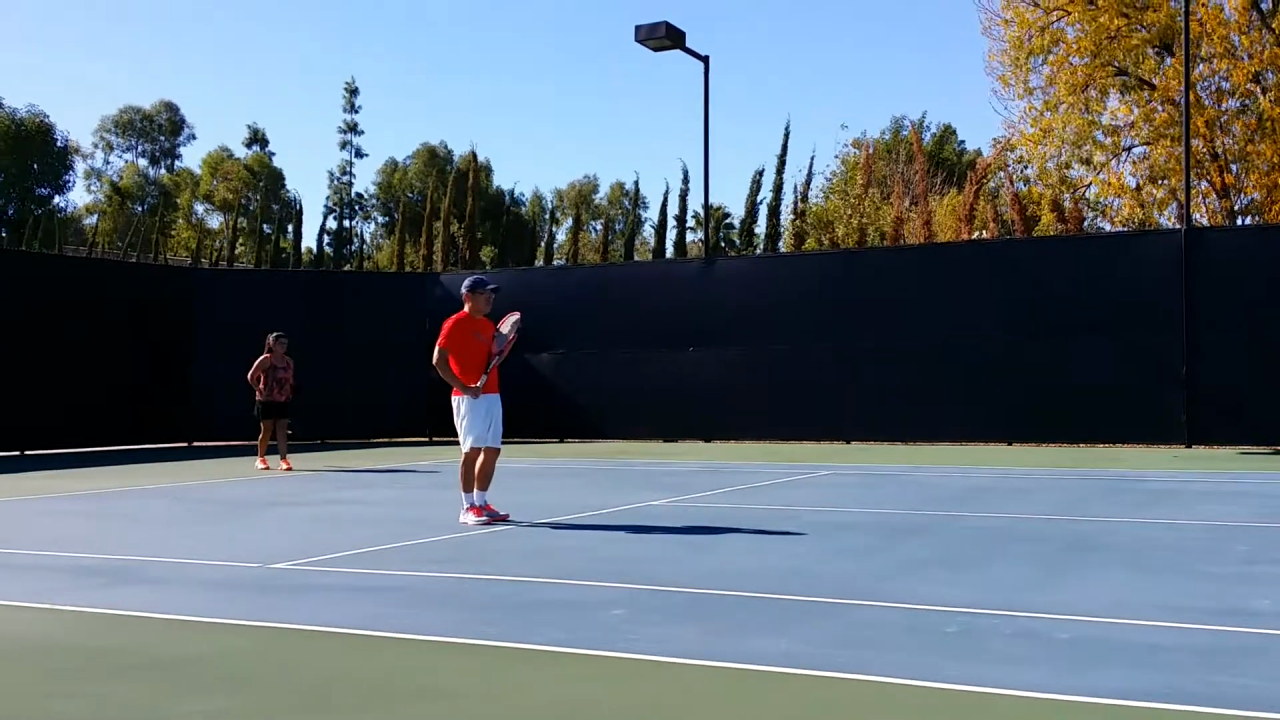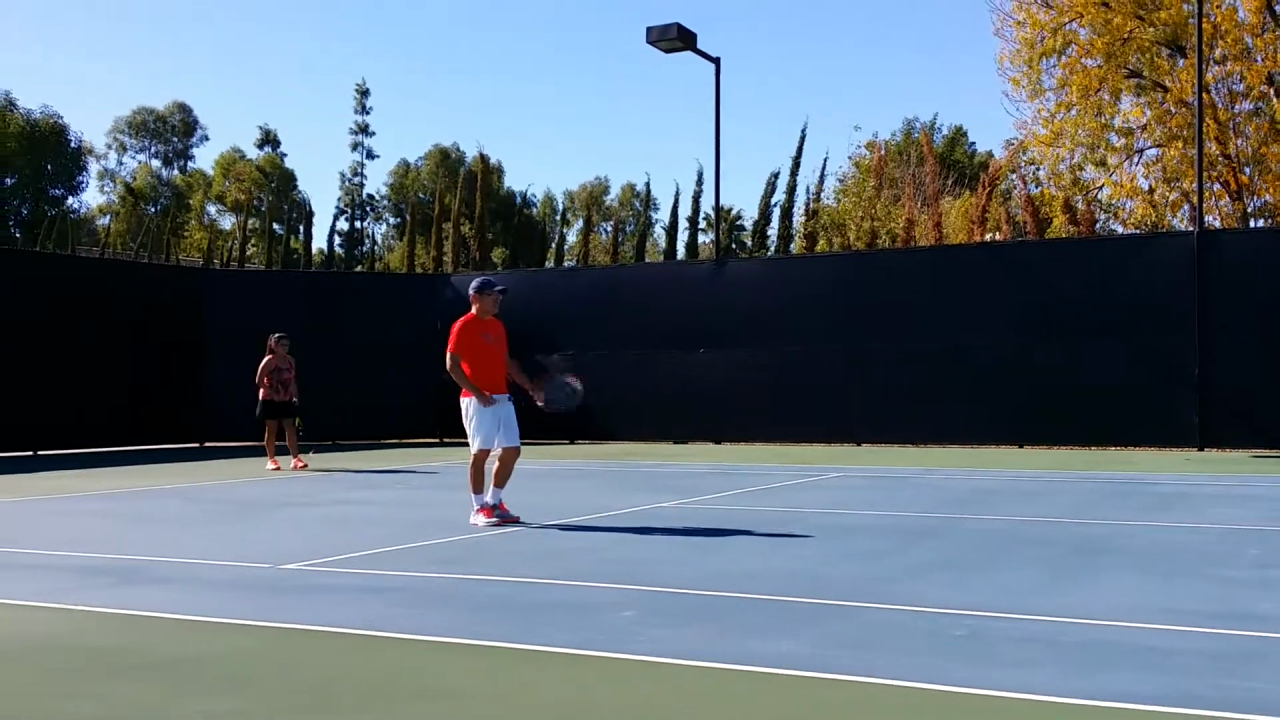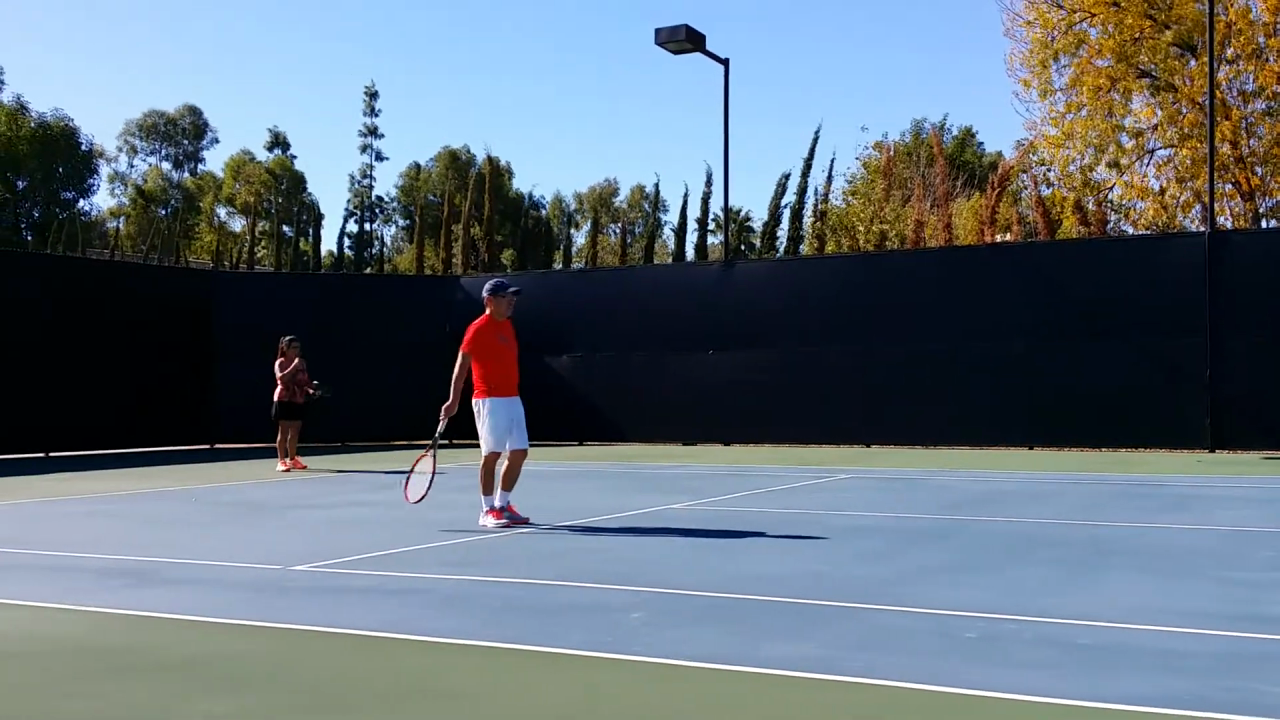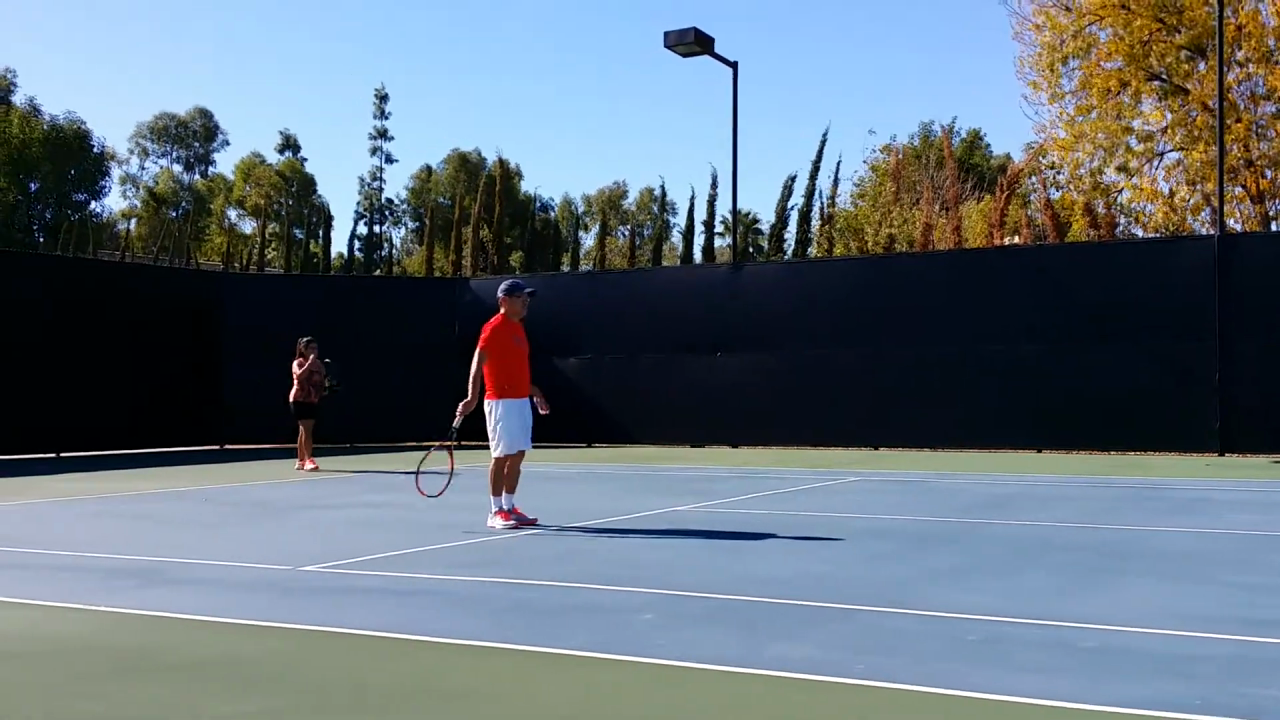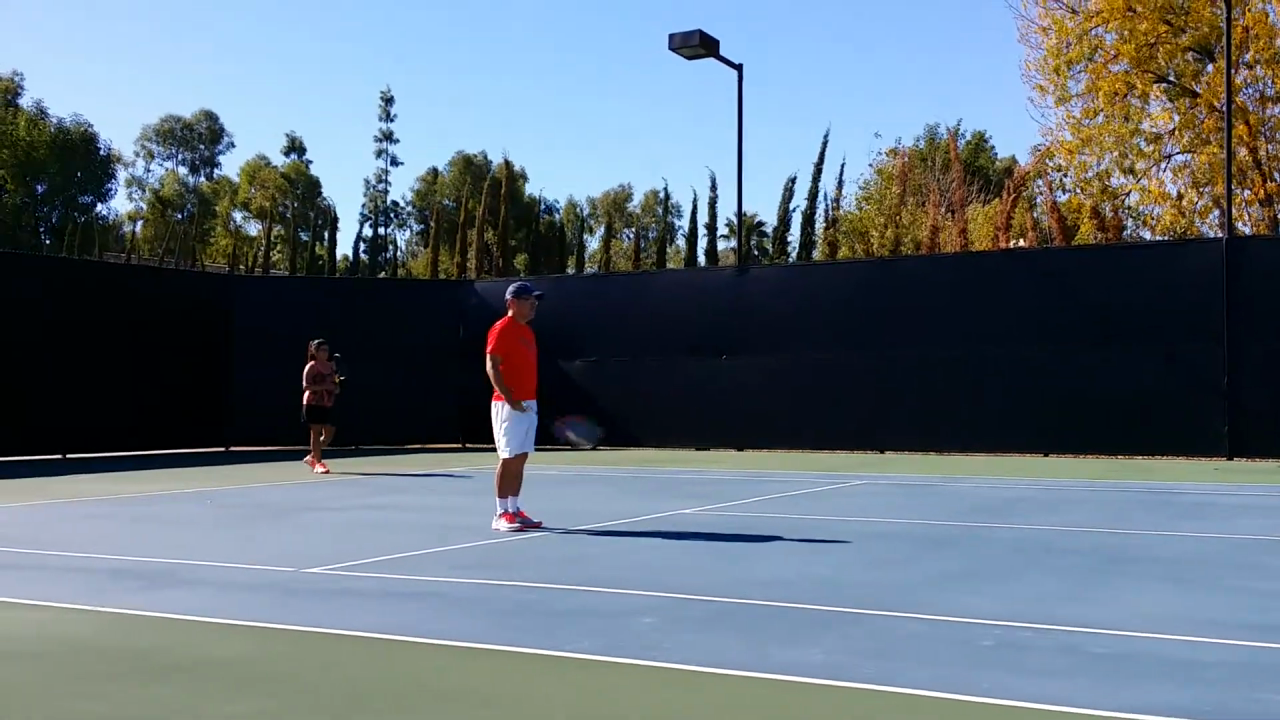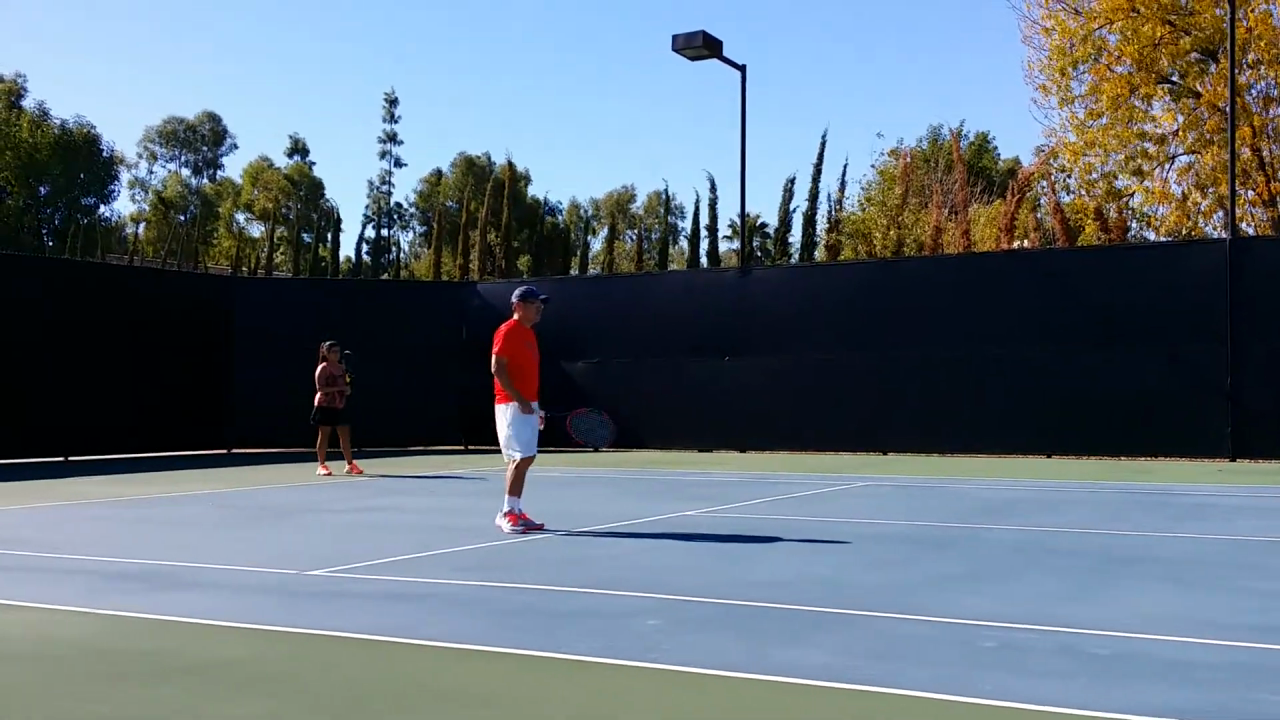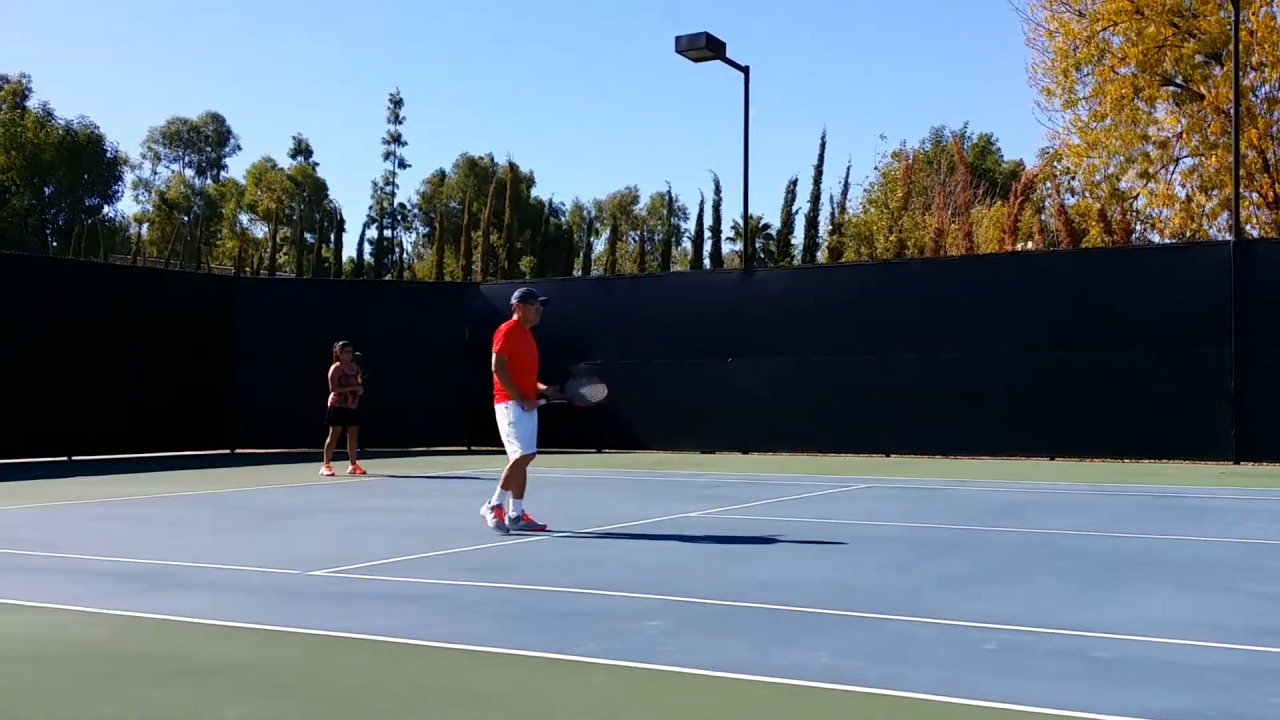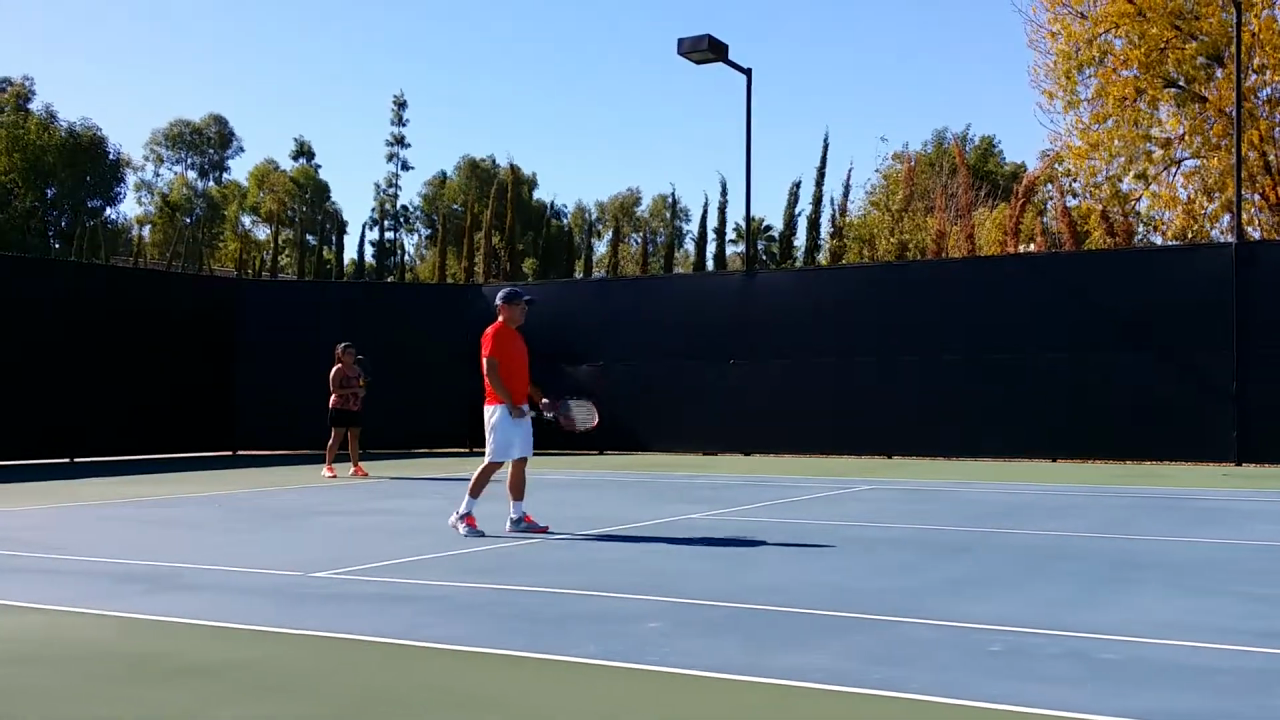
dt=0.4s
person 1, frame 1
left shoulder: (488, 325)
right shoulder: (456, 324)
right elbow: (439, 360)
right wrist: (463, 387)
left hip: (492, 396)
right hip: (469, 398)
left knee: (492, 452)
right knee: (472, 451)
left ankle: (481, 503)
right ankle: (468, 508)
person 1, frame 2
left shoulder: (498, 326)
right shoulder: (464, 326)
right elbow: (452, 365)
left wrist: (529, 386)
right wrist: (478, 393)
left hip: (503, 398)
right hip: (479, 400)
left knee: (511, 451)
right knee: (480, 453)
left ankle: (494, 501)
right ankle: (479, 509)
person 1, frame 3
left shoulder: (507, 326)
right shoulder: (479, 328)
right elbow: (462, 364)
right wrist: (453, 400)
left hip: (512, 399)
right hip: (490, 400)
left knee: (519, 453)
right knee: (492, 454)
left ankle: (502, 505)
right ankle: (488, 510)
person 1, frame 4
left shoulder: (518, 327)
right shoulder: (495, 327)
right elbow: (478, 362)
left wrist: (536, 393)
right wrist: (473, 397)
left hip: (521, 400)
right hip: (502, 401)
left knee: (517, 455)
right knee: (502, 455)
left ankle: (509, 507)
right ankle: (496, 512)
person 1, frame 5
left shoulder: (527, 331)
right shoulder: (501, 329)
right elbow: (492, 367)
right wrist: (509, 398)
left hip: (528, 404)
right hip: (510, 404)
left knee: (520, 458)
right knee: (508, 458)
left ankle: (514, 511)
right ankle: (501, 515)
person 1, frame 6
left shoulder: (529, 334)
right shoulder: (507, 331)
right elbow: (497, 369)
left wrist: (535, 405)
right wrist: (519, 400)
left hip: (528, 406)
right hip: (512, 405)
left knee: (523, 460)
right knee: (522, 458)
left ankle: (516, 512)
right ankle: (506, 513)
person 1, frame 7
left shoulder: (527, 335)
right shoulder: (507, 331)
right elbow: (497, 368)
left wrist: (543, 389)
right wrist: (521, 398)
left hip: (526, 405)
right hip: (511, 404)
left knee: (521, 458)
right knee: (524, 454)
left ankle: (516, 515)
right ankle: (494, 505)
person 1, frame 8
left shoulder: (516, 336)
right shoulder: (494, 333)
right elbow: (490, 372)
left wrist: (538, 398)
right wrist: (510, 404)
left hip: (520, 408)
right hip: (501, 408)
left knee: (520, 462)
right knee: (494, 461)
left ankle: (517, 517)
right ankle: (463, 514)
